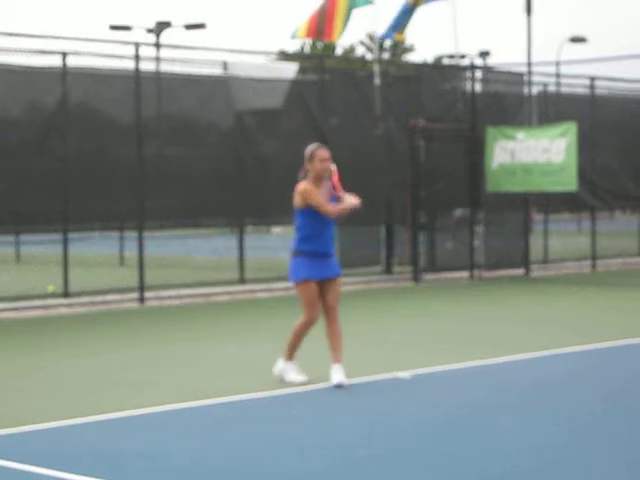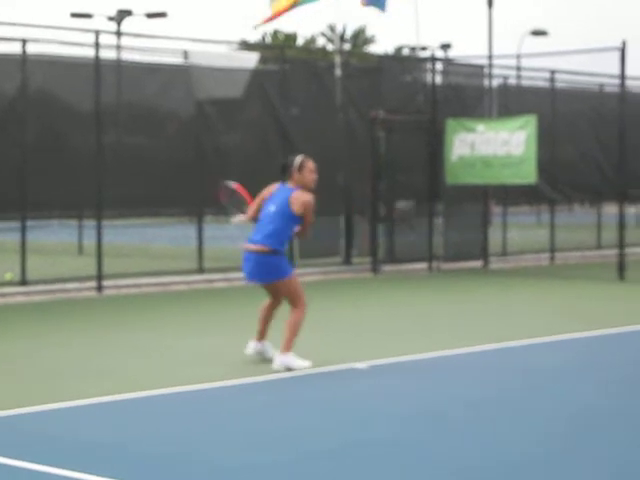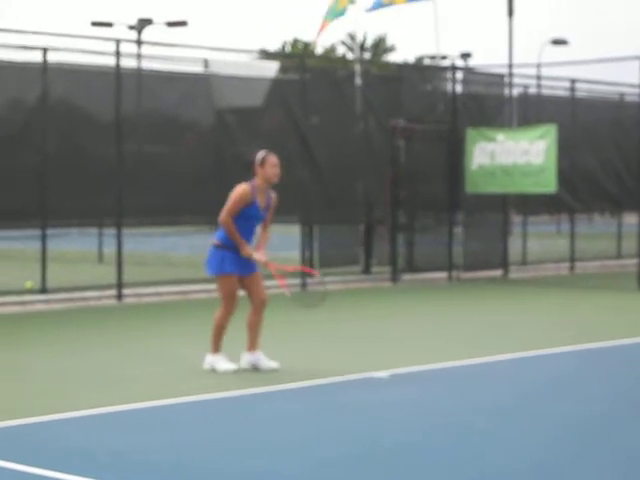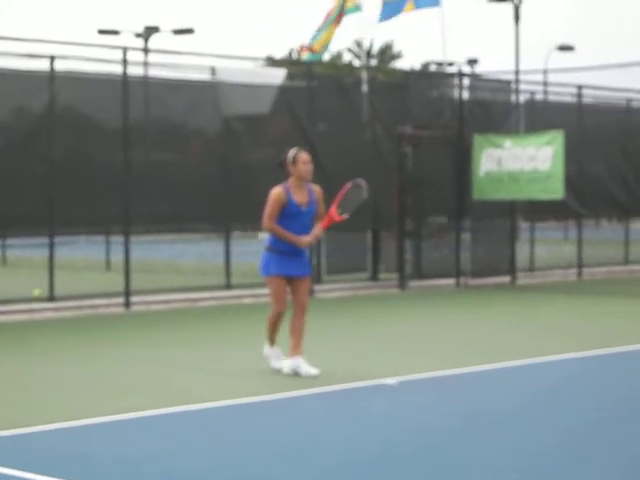
dt=1s
person 1, frame 1
left shoulder: (328, 186)
right shoulder: (304, 188)
right elbow: (331, 212)
left wrist: (346, 202)
right wrist: (352, 203)
left hip: (327, 259)
right hip: (306, 260)
left knee: (332, 312)
right knee: (311, 316)
left ankle: (336, 368)
right ankle: (285, 362)
person 1, frame 2
left shoulder: (274, 188)
right shoulder: (306, 199)
left elbow: (251, 214)
right elbow: (303, 231)
left hip: (251, 255)
right hip: (269, 258)
left knee: (276, 297)
right knee: (299, 304)
left ankle: (259, 343)
right ankle: (285, 356)
person 1, frame 3
left shoulder: (272, 197)
right shoulder: (244, 190)
right elbow: (224, 218)
left wrist: (260, 251)
right wrist: (242, 246)
left hip: (245, 255)
right hip: (225, 252)
left knee: (260, 301)
right knee: (229, 305)
left ankle: (252, 355)
right ankle: (214, 355)
person 1, frame 4
left shoulder: (316, 191)
right shoulder: (279, 192)
left elbow: (319, 219)
right elbow: (268, 224)
left wrist: (315, 232)
right wrist: (296, 239)
left hip: (300, 258)
right hip: (277, 257)
left knee: (301, 307)
right knee: (279, 307)
left ankle: (295, 358)
right ankle: (270, 346)
